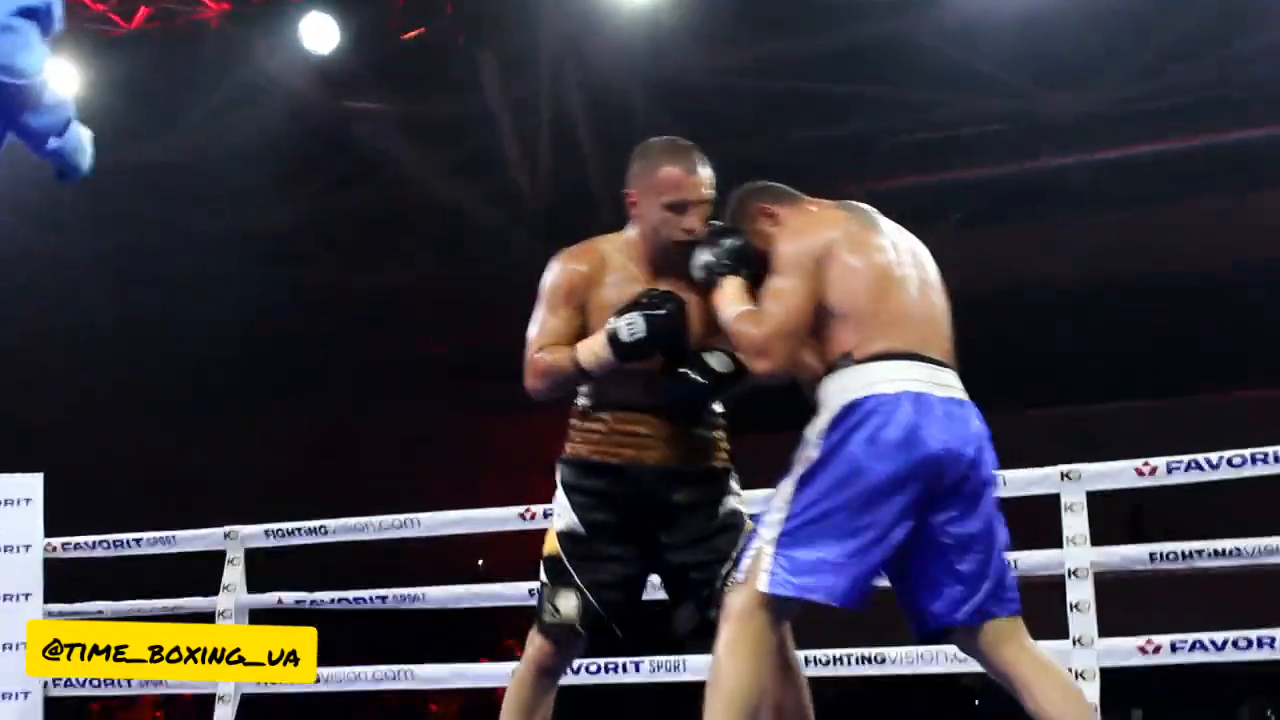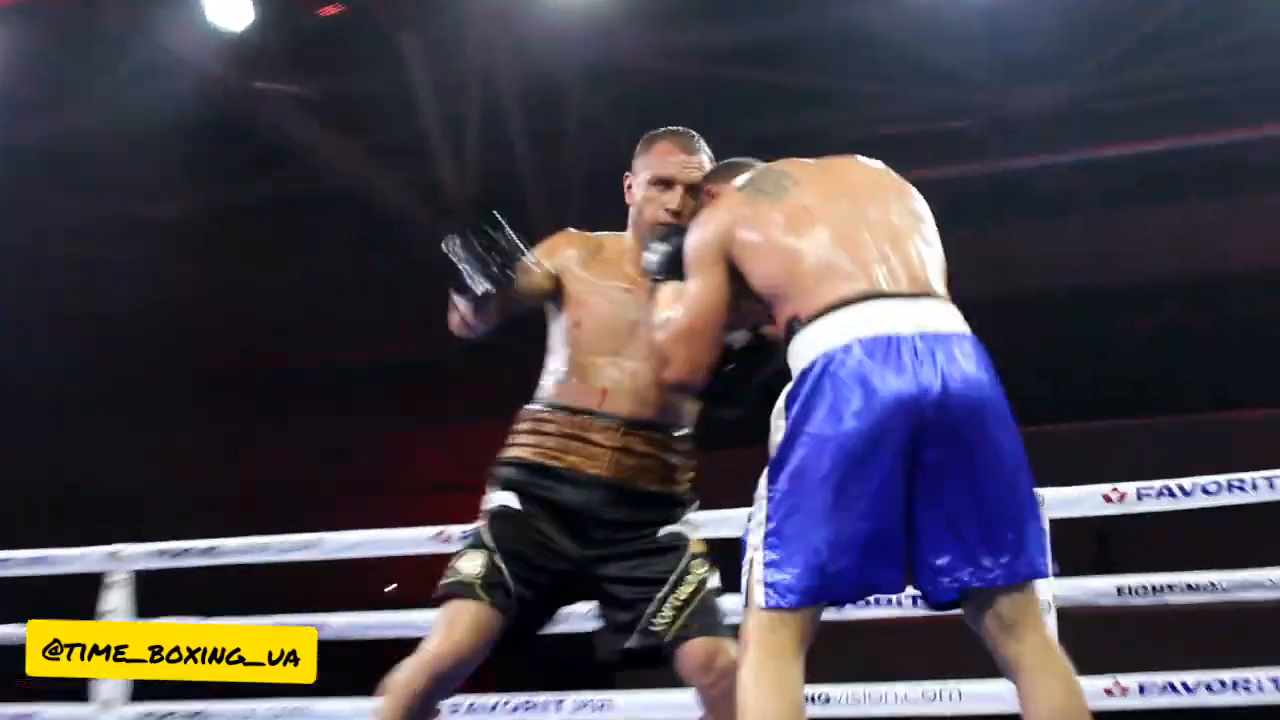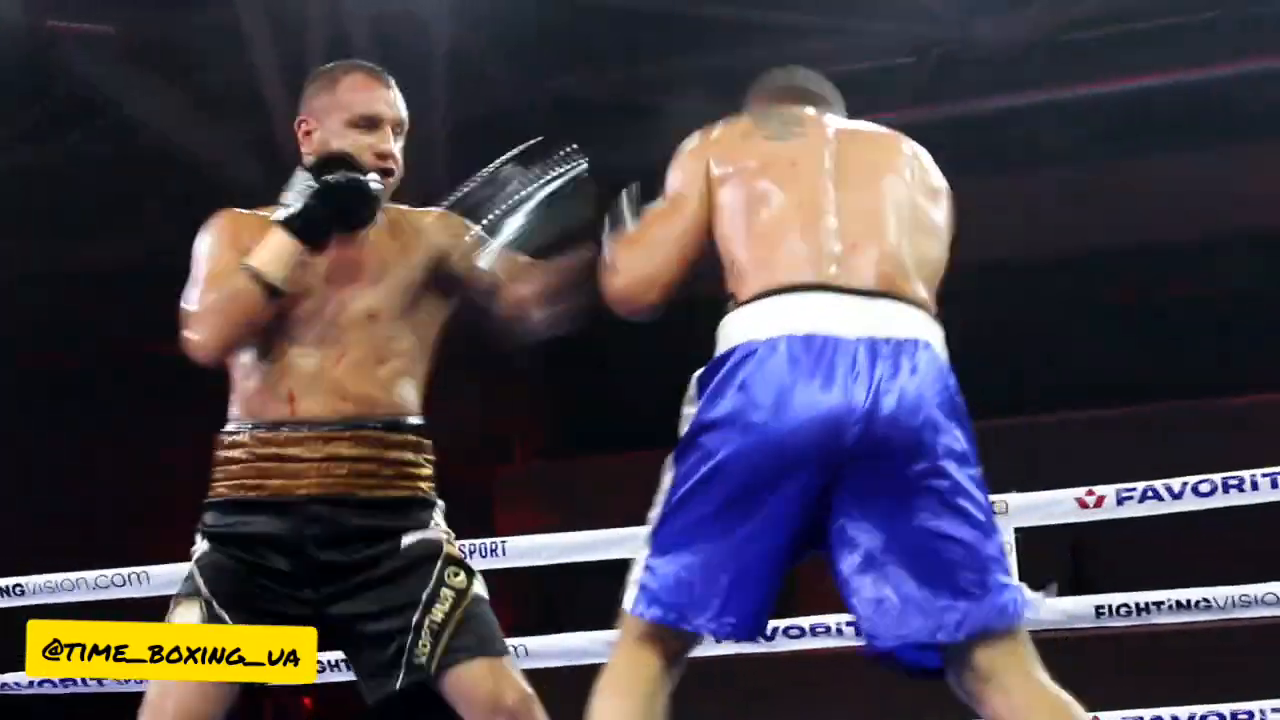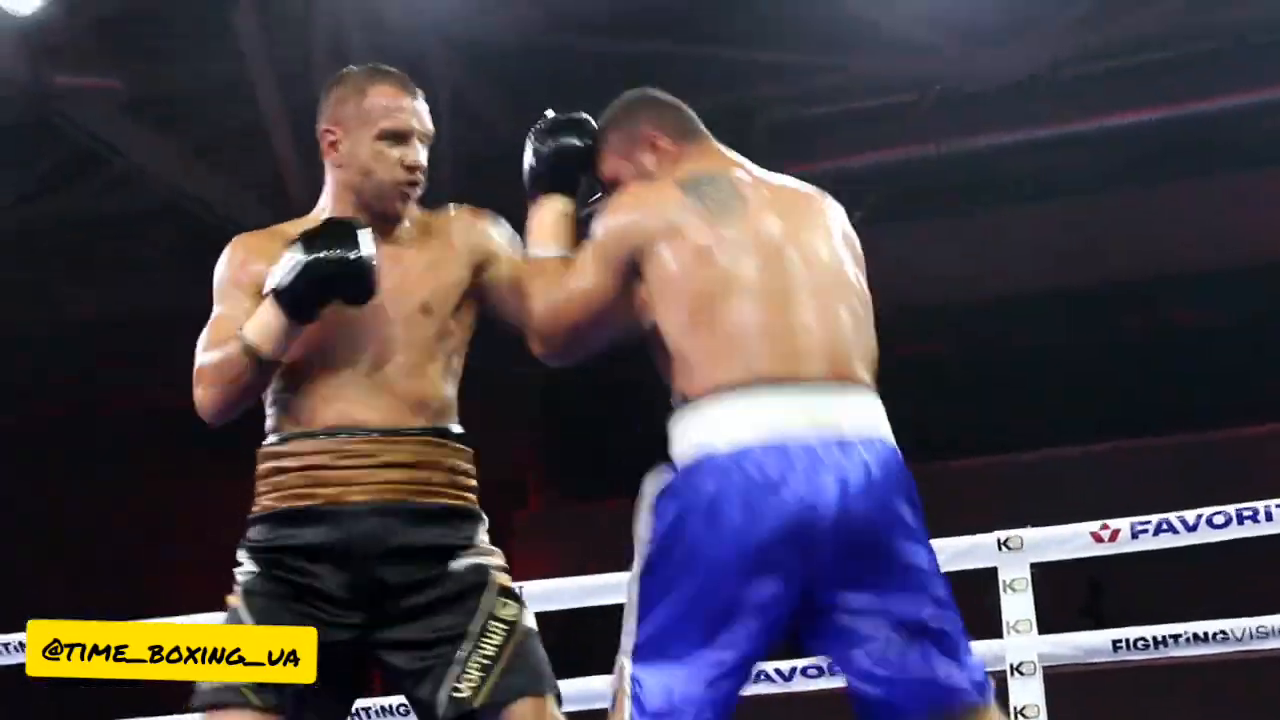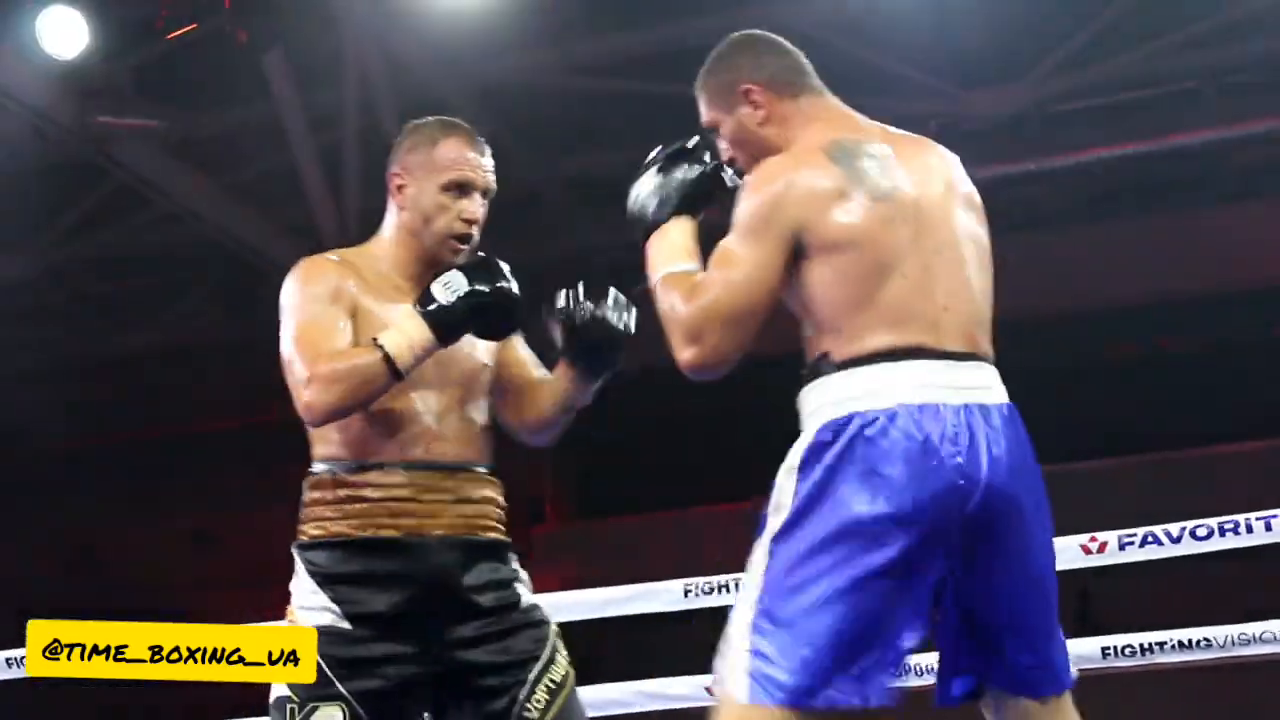
dt=0.5s
person 1, frame 1
right shoulder: (580, 269)
right elbow: (539, 376)
left wrist: (726, 365)
right wrist: (618, 340)
left hip: (698, 480)
right hip: (601, 480)
right knee: (550, 646)
person 1, frame 2
right shoulder: (575, 254)
right elbow: (469, 322)
right wrist: (485, 286)
left hip: (647, 506)
right hip: (542, 485)
left knee: (716, 666)
right knee: (449, 655)
person 1, frame 3
left shoulder: (428, 235)
right shoulder: (238, 231)
left elbow: (530, 303)
right elbow: (208, 339)
left wrist: (576, 246)
right wrist: (298, 227)
left hip: (388, 522)
right hip: (255, 522)
person 1, frame 4
left shoulder: (461, 237)
right shoulder: (259, 256)
right elbow: (214, 398)
right wrist: (287, 300)
left hip: (437, 537)
right hip: (302, 541)
person 1, frame 5
left shoulder: (477, 294)
right shoulder: (326, 280)
left elbow: (533, 416)
right elbow: (317, 396)
left wrist: (585, 362)
right wrist: (432, 322)
left hip: (479, 567)
right hip: (357, 567)
person 2, frame 1
left shoulder: (805, 231)
right shoulder: (899, 238)
left elbow: (768, 355)
left wrist: (724, 282)
left hip: (878, 422)
right hip: (957, 425)
left knee: (751, 607)
right knee: (1002, 639)
person 2, frame 2
left shoulder: (721, 213)
right shoulder: (882, 177)
left elbow: (682, 367)
left wrist: (666, 277)
left hip: (849, 375)
right hip: (955, 362)
left knee: (775, 624)
right knee: (1012, 618)
person 2, frame 3
left shoulder: (719, 145)
right shoulder: (915, 164)
left elbow: (633, 286)
left wrist: (634, 230)
left hip: (770, 376)
right hip: (904, 376)
person 2, frame 4
left shoulder: (647, 208)
right shoulder: (820, 209)
left elbow: (550, 333)
left wrist: (550, 198)
left hip: (738, 481)
right hip: (860, 468)
person 2, frame 5
left shoulder: (788, 179)
right shoulder: (938, 165)
left elbow: (701, 346)
left wrist: (667, 224)
left hip: (878, 444)
right hip: (990, 437)
